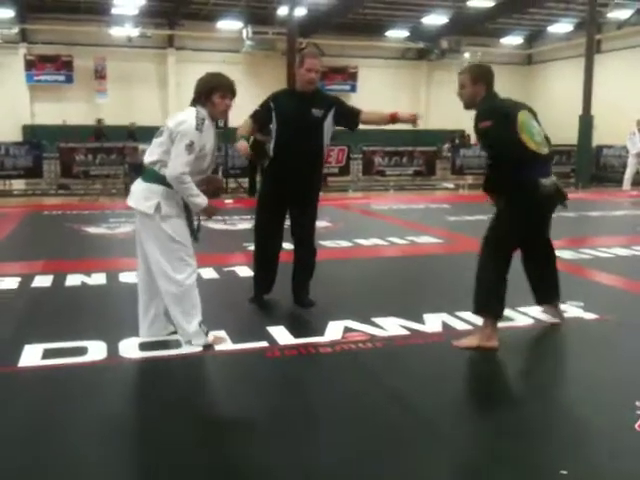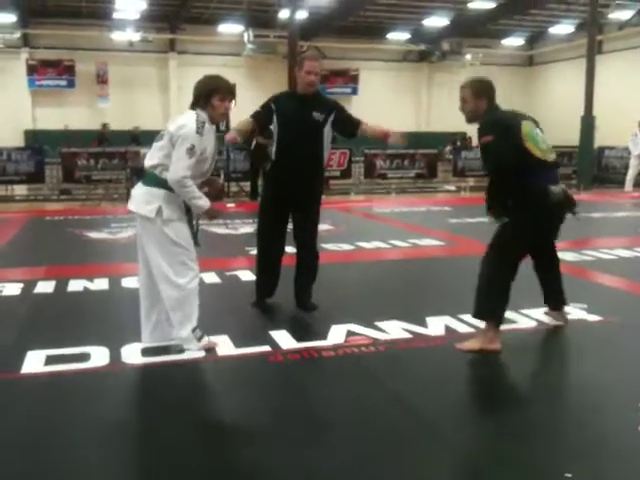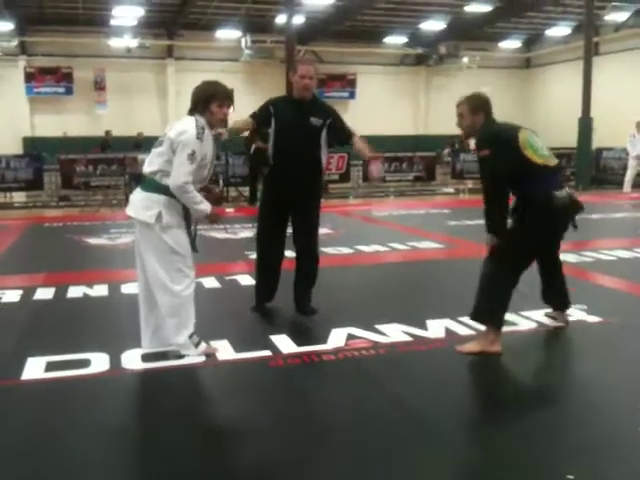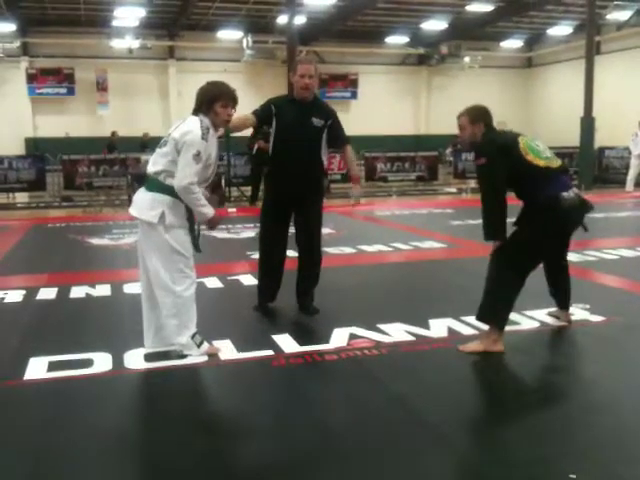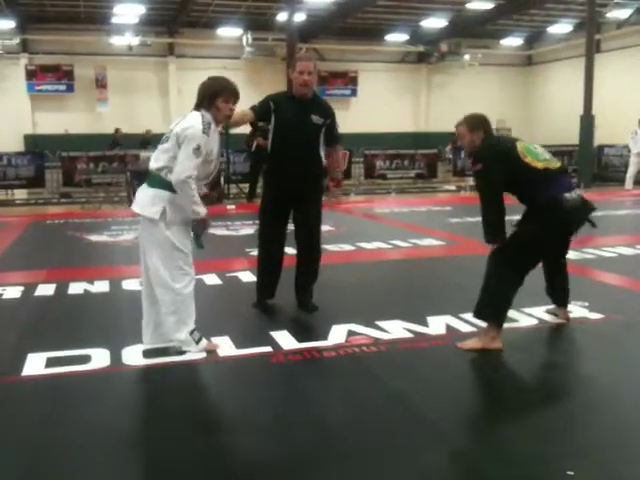
dt=0.1s
person 1, frame 1
left shoulder: (200, 122)
right shoulder: (193, 125)
right elbow: (177, 173)
left wrist: (203, 181)
right wrist: (201, 203)
left hip: (155, 195)
right hip: (160, 198)
left knee: (156, 266)
right knee: (180, 266)
left ankle: (155, 326)
right ankle: (195, 332)
person 1, frame 2
left shoulder: (199, 125)
right shoulder: (194, 128)
right elbow: (178, 177)
left wrist: (203, 183)
right wrist: (203, 205)
left hip: (155, 199)
right hip: (161, 203)
left knee: (157, 270)
right knee: (181, 270)
left ankle: (157, 332)
right ankle: (189, 336)
person 1, frame 3
left shoulder: (194, 129)
right shoulder: (194, 134)
right elbow: (180, 183)
left wrist: (203, 193)
right wrist: (205, 209)
left hip: (153, 204)
right hip: (160, 208)
left knee: (156, 276)
right knee: (177, 275)
left ankle: (157, 337)
right ankle: (186, 341)
person 1, frame 4
left shoulder: (198, 129)
right shoulder: (198, 134)
right elbow: (185, 184)
left wrist: (202, 201)
right wrist: (208, 213)
left hip: (156, 204)
right hip: (163, 208)
left knee: (158, 276)
right knee: (178, 276)
left ankle: (160, 337)
right ankle: (188, 341)
person 1, frame 5
left shoulder: (200, 124)
right shoulder: (200, 128)
right elbow: (182, 176)
left wrist: (192, 207)
right wrist: (198, 213)
left hip: (156, 200)
right hip: (165, 203)
left knee: (159, 272)
right knee: (177, 273)
left ankle: (158, 334)
right ankle: (186, 338)
person 2, frame 1
left shoulder: (488, 112)
right shoulder: (516, 107)
left elbow: (502, 157)
right elbow: (537, 150)
left wrist: (494, 190)
left hip: (525, 194)
right hip: (545, 190)
left knee: (494, 253)
right knee: (538, 248)
left ankle: (488, 332)
right ankle: (552, 306)
person 2, frame 2
left shoulder: (491, 126)
right shoulder: (517, 119)
left elbow: (500, 171)
left wrist: (496, 208)
left hip: (535, 202)
right hip: (554, 198)
left knee: (498, 259)
right knee: (544, 253)
left ankle: (490, 335)
right ankle: (557, 310)
person 2, frame 3
left shoulder: (488, 139)
right shoulder: (511, 131)
left elbow: (495, 189)
left wrist: (496, 230)
right wrist: (517, 218)
left hip: (543, 208)
right hip: (561, 203)
left knee: (502, 261)
right knee: (547, 255)
left ankle: (490, 338)
right ankle: (560, 311)
person 2, frame 4
left shoulder: (488, 147)
right shoulder: (511, 139)
left elbow: (492, 195)
left wrist: (496, 236)
right wrist: (524, 221)
left hip: (551, 209)
right hip: (570, 203)
left knee: (506, 262)
right knee: (554, 254)
left ankle: (493, 337)
right ankle: (563, 310)
person 2, frame 5
left shoulder: (485, 153)
right shoulder: (509, 145)
left elbow: (491, 201)
left wrist: (496, 239)
right wrist: (526, 228)
left hip: (554, 210)
right hip: (572, 205)
left knee: (505, 260)
right knee: (553, 252)
left ankle: (491, 334)
right ankle: (561, 307)
person 3, frame 1
left shoulder: (329, 103)
right shoulder: (278, 99)
left elbow: (363, 116)
right elbow: (252, 123)
left wrist: (396, 117)
right wrist: (242, 138)
left hip: (307, 181)
right hip: (275, 178)
left knee: (304, 239)
right knee: (266, 234)
left ankle: (300, 291)
right ankle: (260, 289)
person 3, frame 2
left shoulder: (329, 107)
right shoulder: (278, 102)
left elbow: (359, 127)
right elbow: (252, 121)
left wrist: (386, 135)
right wrist: (235, 132)
left hip: (310, 185)
right hip: (278, 182)
left knee: (307, 241)
right knee: (270, 239)
left ankle: (304, 294)
right ankle: (263, 294)
person 3, frame 3
left shoulder: (325, 112)
right shoulder: (275, 106)
left elbow: (351, 139)
right elbow: (248, 122)
left wrist: (371, 159)
right wrist: (226, 129)
left hip: (308, 189)
right hip: (275, 186)
left knee: (307, 246)
right knee: (268, 243)
left ankle: (303, 299)
right ankle: (262, 298)
person 3, frame 4
left shoulder: (325, 113)
right shoulder: (276, 106)
left elbow: (344, 146)
right elbow: (250, 119)
left wrist: (354, 178)
right wrist: (225, 125)
left hip: (311, 189)
right hip: (278, 187)
left knee: (310, 245)
right knee: (271, 243)
left ankle: (305, 298)
right ankle: (266, 298)
person 3, frame 5
left shoulder: (324, 110)
right shoulder: (276, 102)
left elbow: (333, 148)
right elbow: (248, 115)
left hip: (309, 186)
right hip: (277, 183)
left knee: (309, 242)
right knee: (270, 240)
left ankle: (304, 295)
right ankle: (264, 295)
